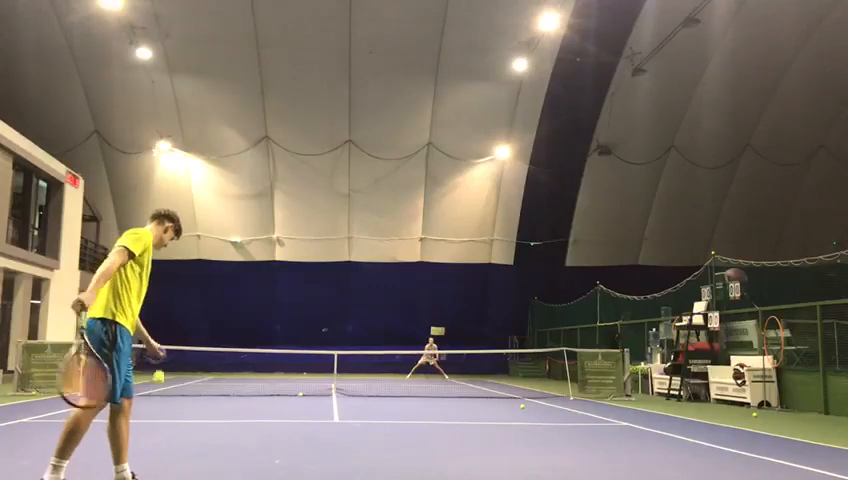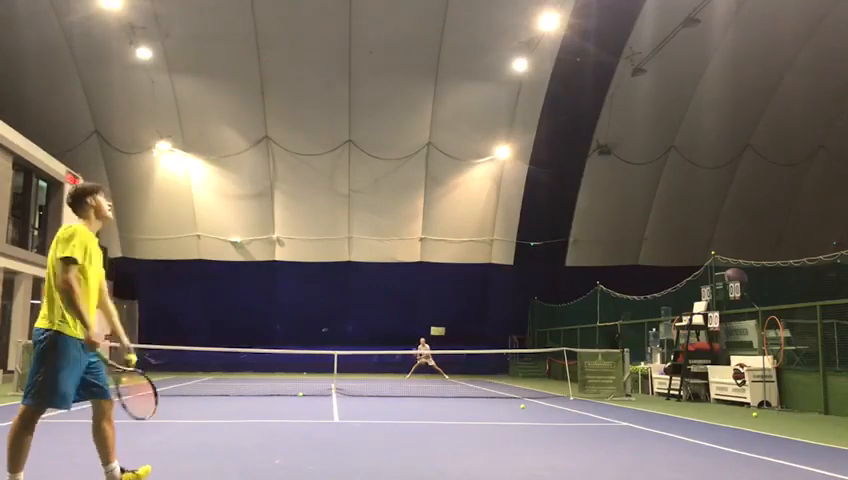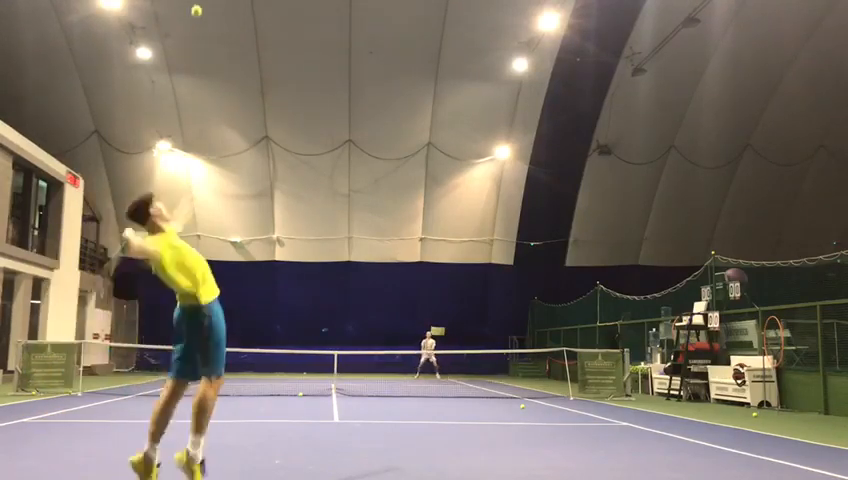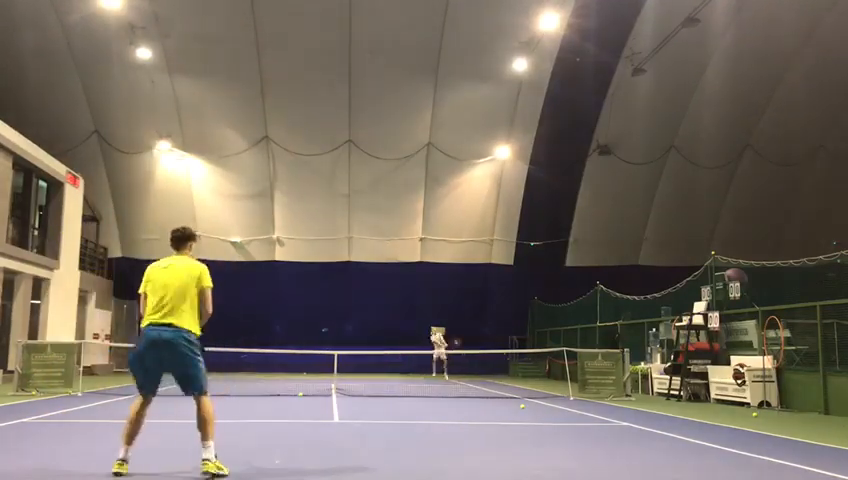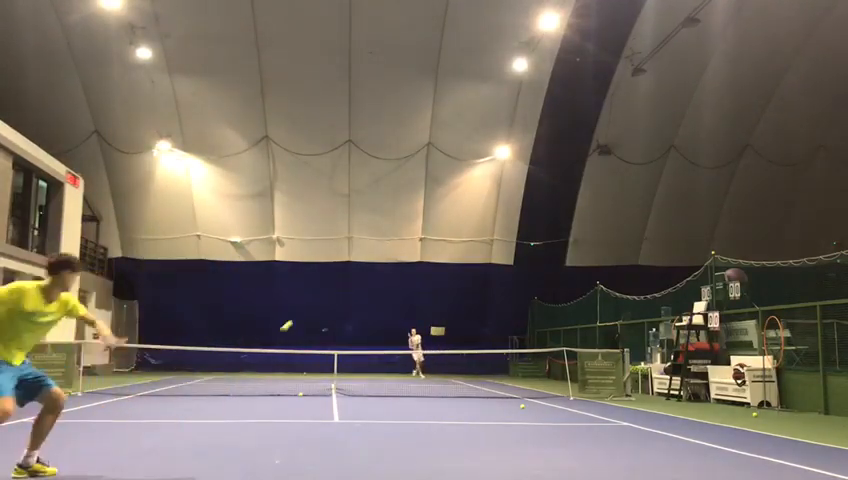
dt=1s
person 1, frame 1
left shoulder: (141, 245)
right shoulder: (141, 235)
right elbow: (113, 261)
left wrist: (148, 341)
right wrist: (90, 293)
left hip: (119, 329)
right hip: (110, 326)
left knee: (123, 404)
person 1, frame 2
left shoulder: (92, 243)
right shoulder: (73, 233)
left elbow: (103, 297)
right elbow: (67, 282)
left wrist: (122, 336)
right wrist: (88, 327)
left hip: (81, 338)
right hip: (59, 334)
left knee: (104, 404)
right knee: (33, 408)
person 1, frame 3
left shoulder: (164, 236)
right shoulder: (157, 240)
left elbow: (174, 222)
right elbow: (143, 248)
left wrist: (177, 217)
left hip: (195, 308)
right hip: (202, 308)
left knee: (175, 384)
right knee: (212, 378)
left ankle: (149, 456)
right ankle: (193, 454)
person 1, frame 4
left shoulder: (153, 269)
right shoulder: (199, 268)
left elbow: (143, 309)
right elbow: (208, 311)
left hip: (151, 334)
right hip: (182, 335)
left knee: (144, 398)
right knee: (202, 396)
left ankle: (122, 459)
right ankle: (209, 458)
person 1, frame 5
left shoulder: (65, 301)
right shoulder: (20, 291)
left elbow: (94, 320)
left wrist: (107, 335)
left knee: (56, 399)
left ankle: (28, 461)
